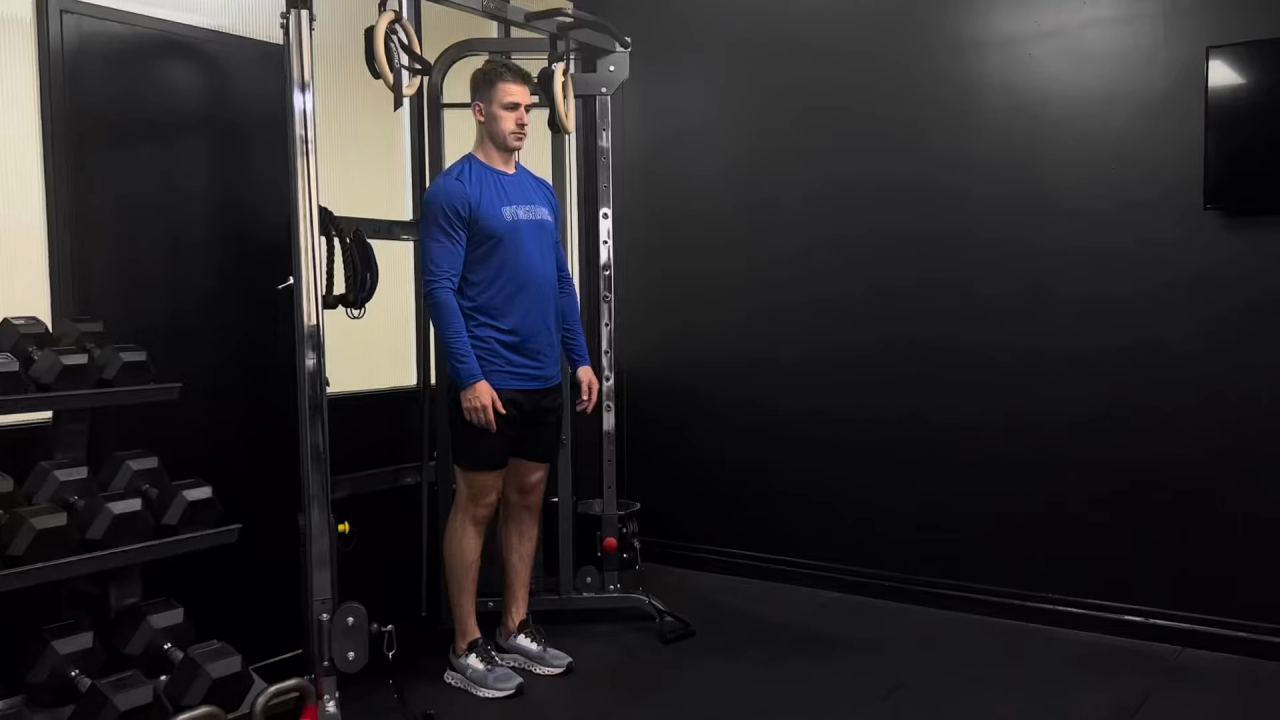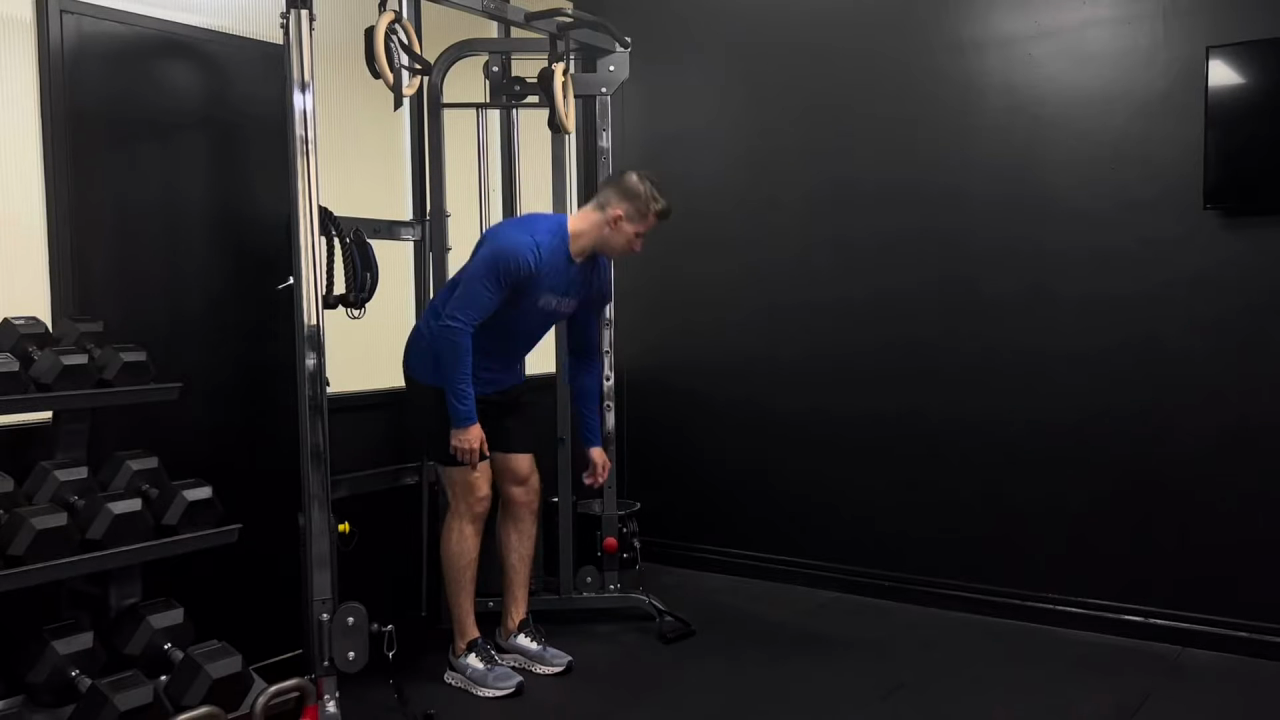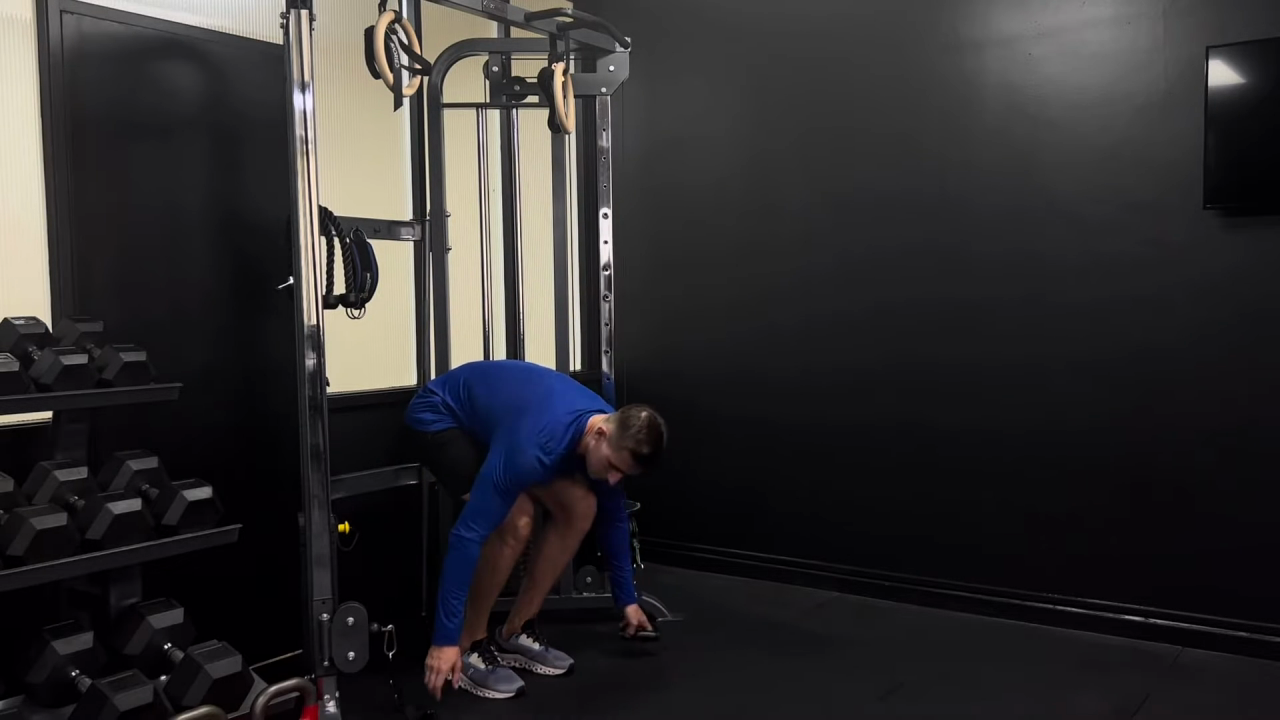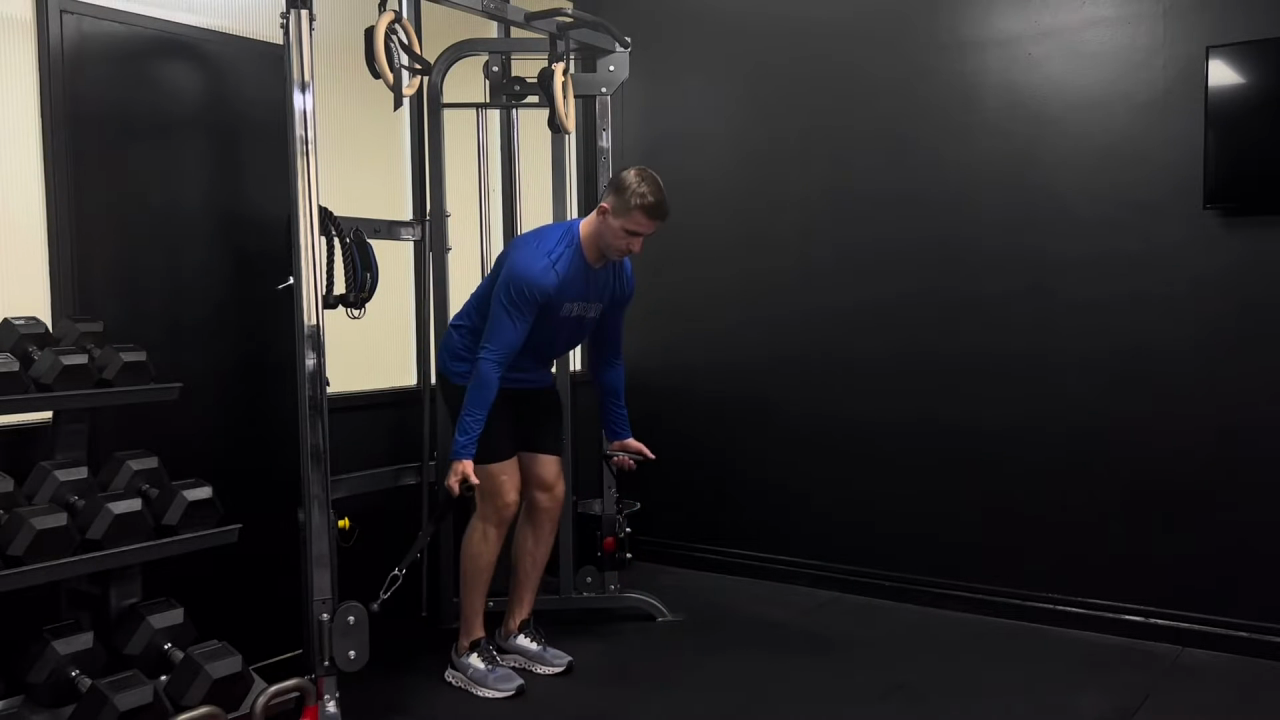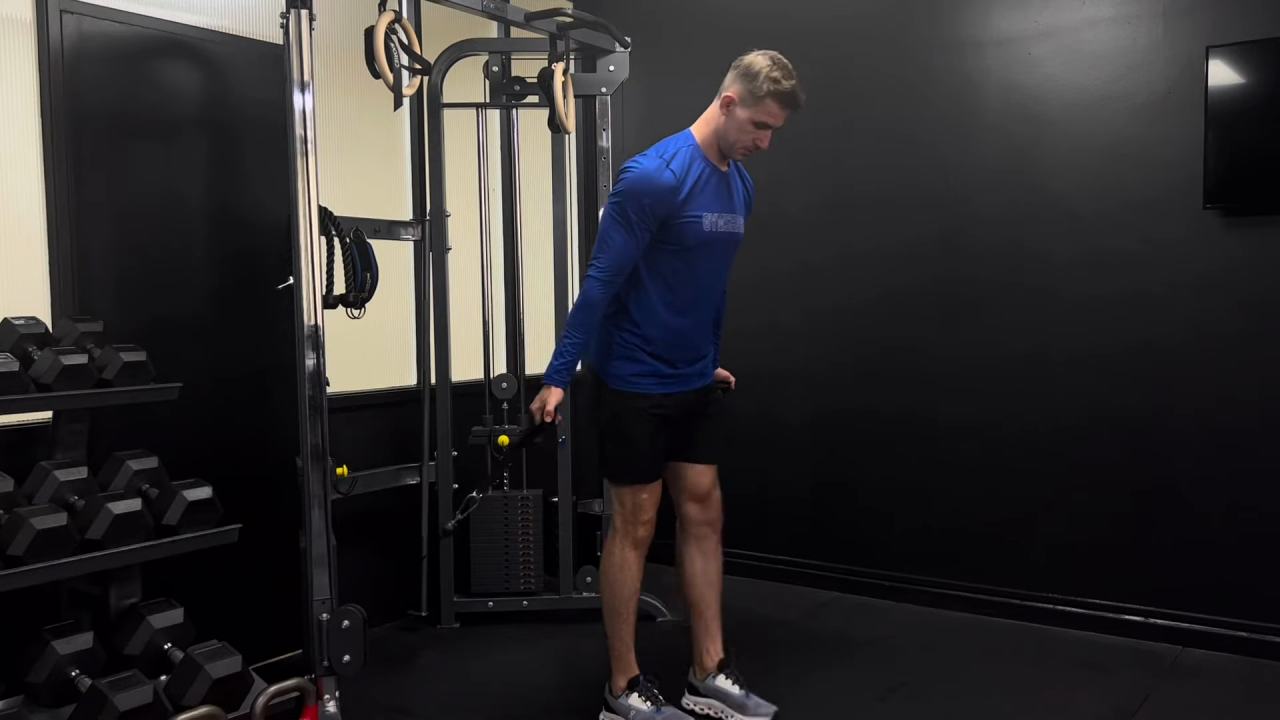
dt=1s
person 1, frame 1
left shoulder: (542, 193)
right shoulder: (454, 191)
left elbow: (561, 283)
right elbow: (440, 291)
left wrist: (580, 359)
right wrist: (469, 377)
left hip: (542, 380)
right hip: (488, 382)
left knee: (527, 500)
right knee: (477, 505)
left ankle: (515, 631)
right ankle: (465, 650)
person 1, frame 2
left shoulder: (593, 274)
right shoulder: (518, 247)
left elbow: (585, 359)
right elbow: (456, 327)
left wrist: (593, 439)
right wrist: (463, 417)
left hip: (502, 381)
right hip: (443, 374)
left knee: (524, 490)
right knee: (473, 499)
left ankle: (515, 631)
right ankle: (465, 650)
person 1, frame 3
left shoulder: (611, 440)
right shoulder: (533, 447)
left elbow: (611, 518)
right elbow: (468, 534)
left wrist: (627, 598)
right wrist: (443, 640)
left hip: (490, 412)
right hip: (439, 418)
left knee: (580, 507)
right knee: (516, 522)
left ankle: (515, 632)
right ankle: (468, 647)
person 1, frame 4
left shoulder: (618, 275)
right shoulder: (537, 265)
left elbow: (607, 357)
right elbow: (491, 360)
left wrist: (619, 432)
right wrist: (463, 450)
left hip: (532, 380)
right hip: (473, 373)
left knee: (548, 494)
right knee: (501, 501)
left ankle: (515, 632)
right ankle: (468, 649)
person 1, frame 5
left shoulder: (739, 185)
right shoulder: (653, 176)
right elbow: (602, 282)
left wrist: (712, 361)
right wrist: (558, 378)
left hip: (693, 382)
right hip: (633, 382)
left knee: (705, 514)
right knee: (636, 526)
